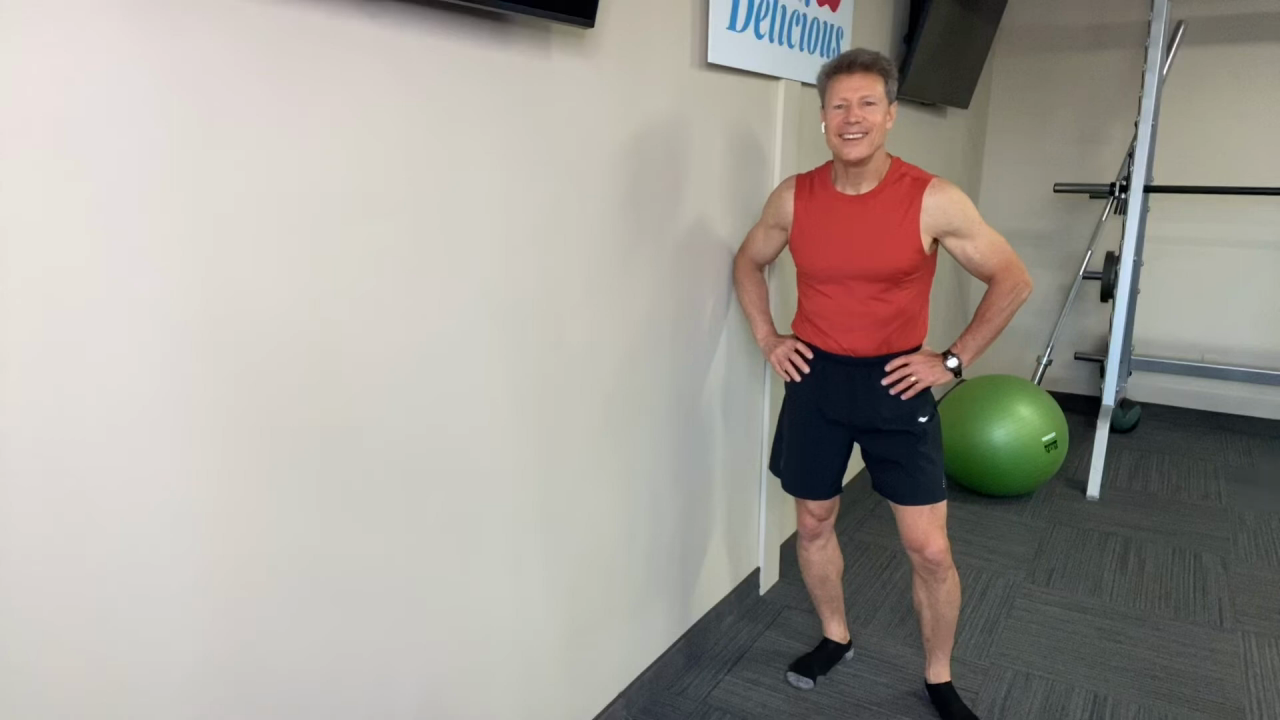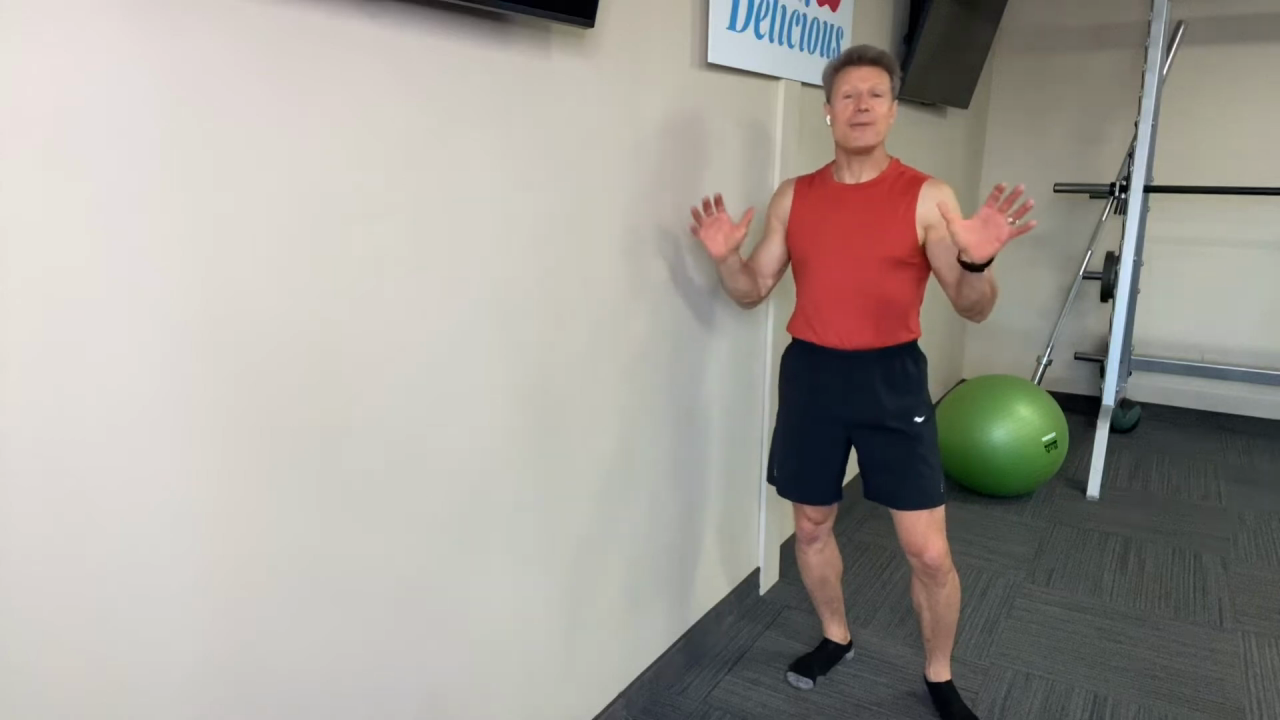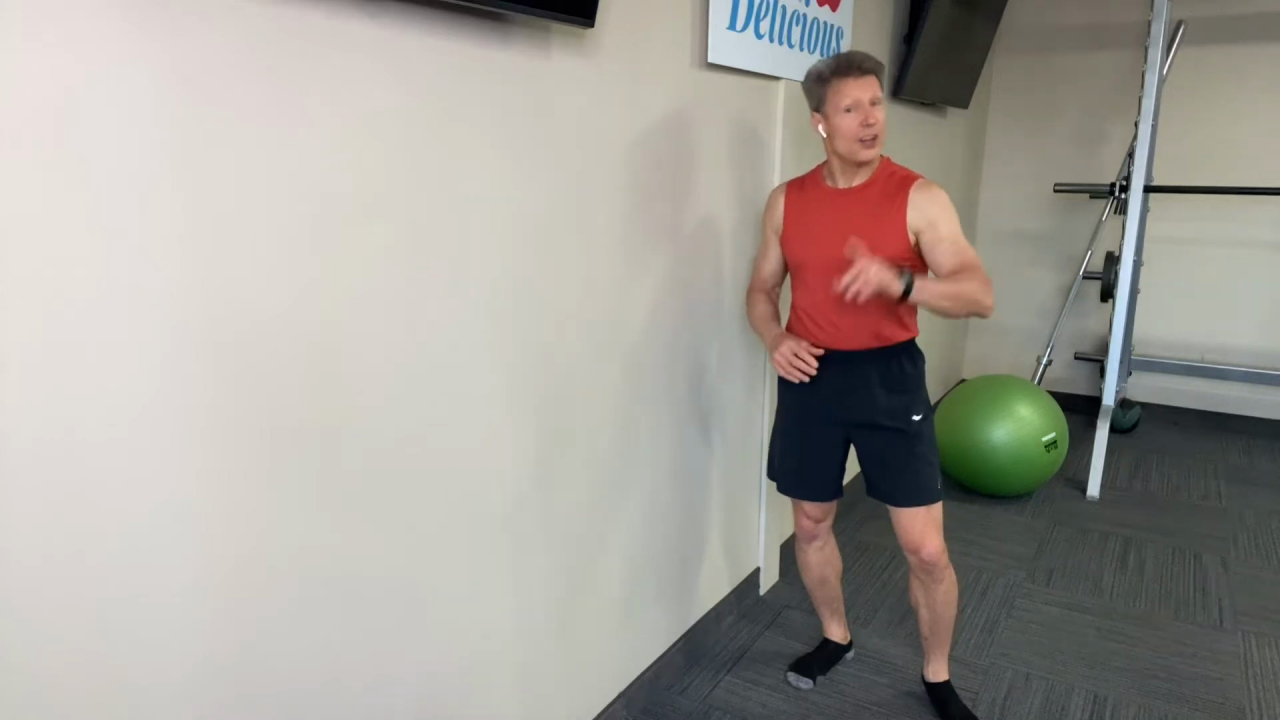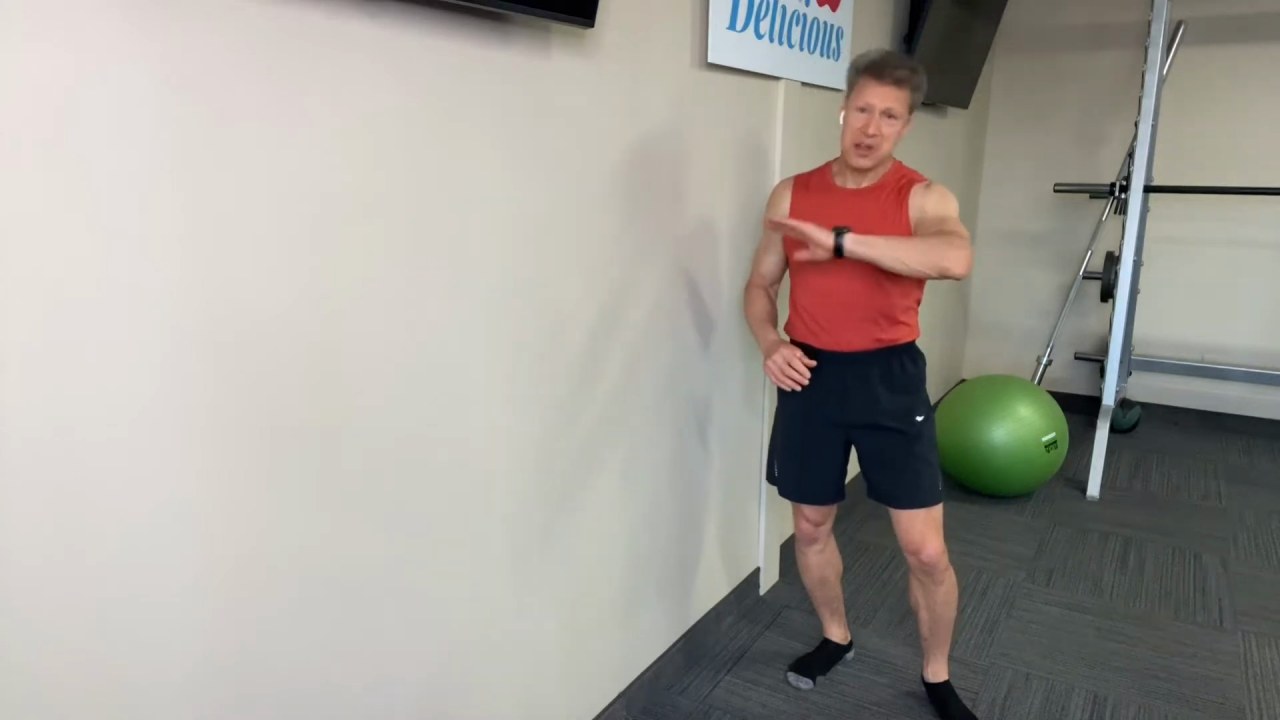
dt=0.7s
person 1, frame 1
left shoulder: (934, 201)
right shoulder: (793, 197)
left elbow: (1013, 281)
right elbow: (748, 263)
left wrist: (953, 360)
right wrist: (767, 338)
left hip: (896, 383)
right hip: (815, 379)
left knee: (929, 548)
right knee: (813, 522)
right ankle: (835, 637)
person 1, frame 2
left shoulder: (928, 196)
right shoulder: (793, 195)
left elbow: (975, 309)
right elbow: (752, 292)
left wrist: (978, 261)
right wrist: (725, 256)
left hip: (891, 378)
right hip: (810, 374)
left knee: (928, 552)
right knee: (811, 526)
right ankle: (836, 637)
person 1, frame 3
left shoulder: (917, 197)
right shoulder: (786, 199)
left elbow: (978, 294)
right elbow: (762, 288)
left wrist: (899, 283)
right wrist: (775, 338)
left hip: (889, 377)
right hip: (810, 377)
left knee: (926, 549)
right knee: (810, 523)
right ankle: (835, 636)
person 1, frame 4
left shoulder: (924, 197)
right shoulder: (791, 195)
left elbow: (954, 259)
right elbow: (760, 285)
left wrist: (842, 242)
right wrist: (771, 343)
left hip: (890, 379)
right hip: (811, 377)
left knee: (926, 549)
right knee: (810, 525)
right ankle: (836, 636)
